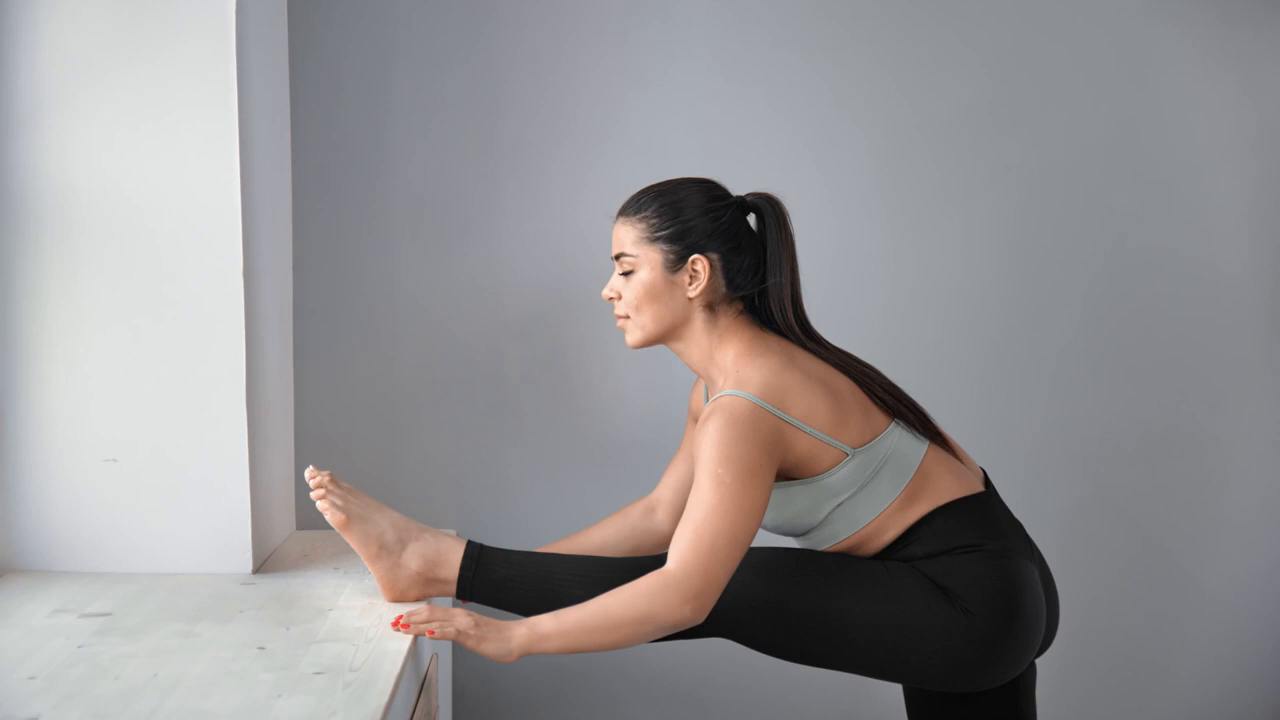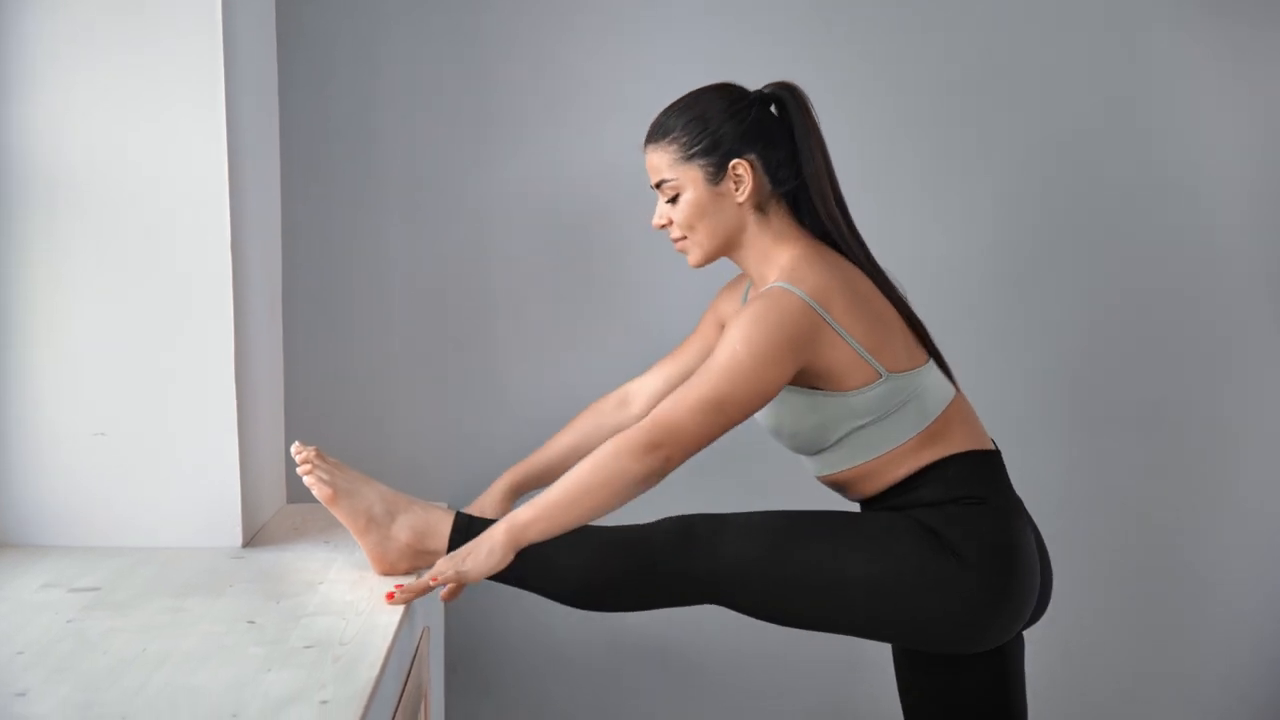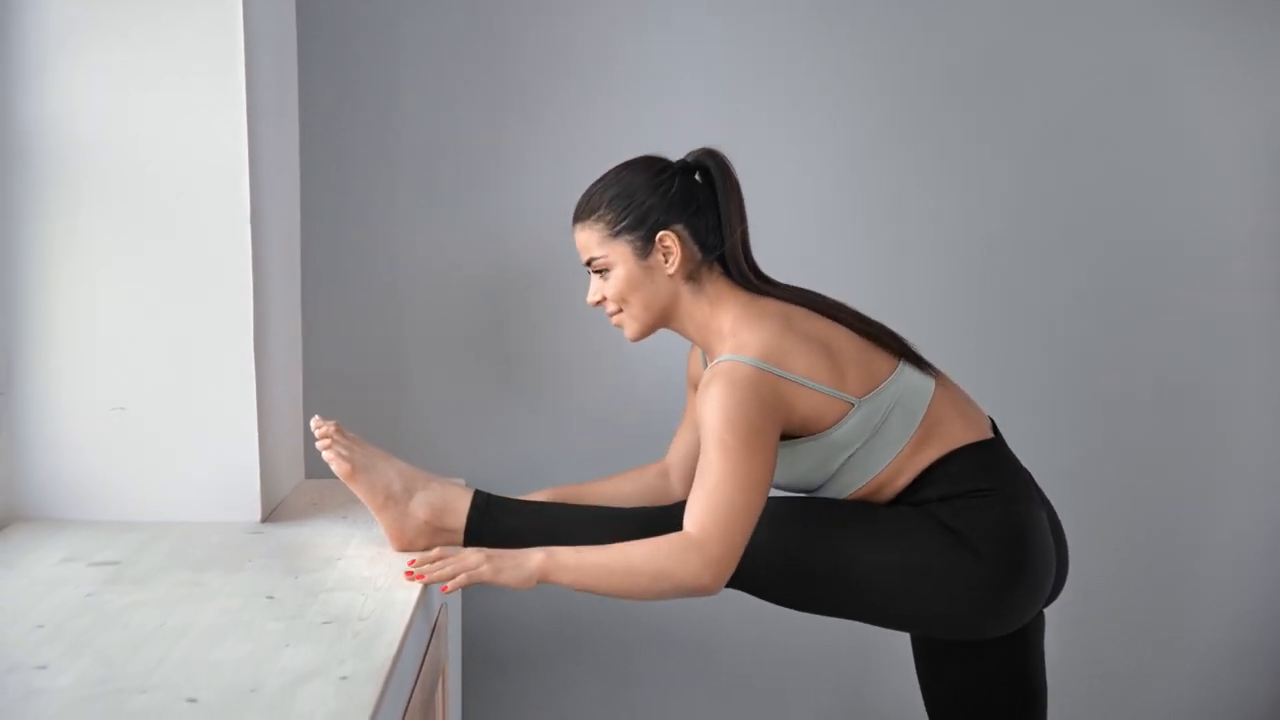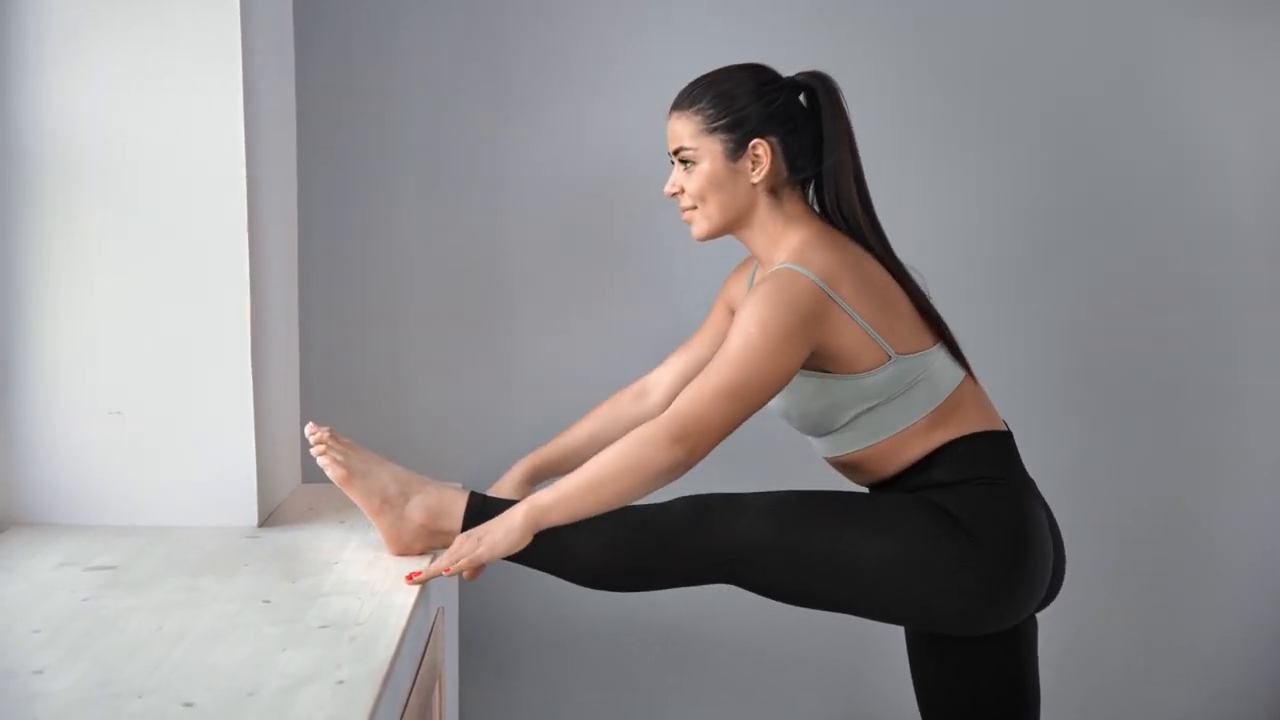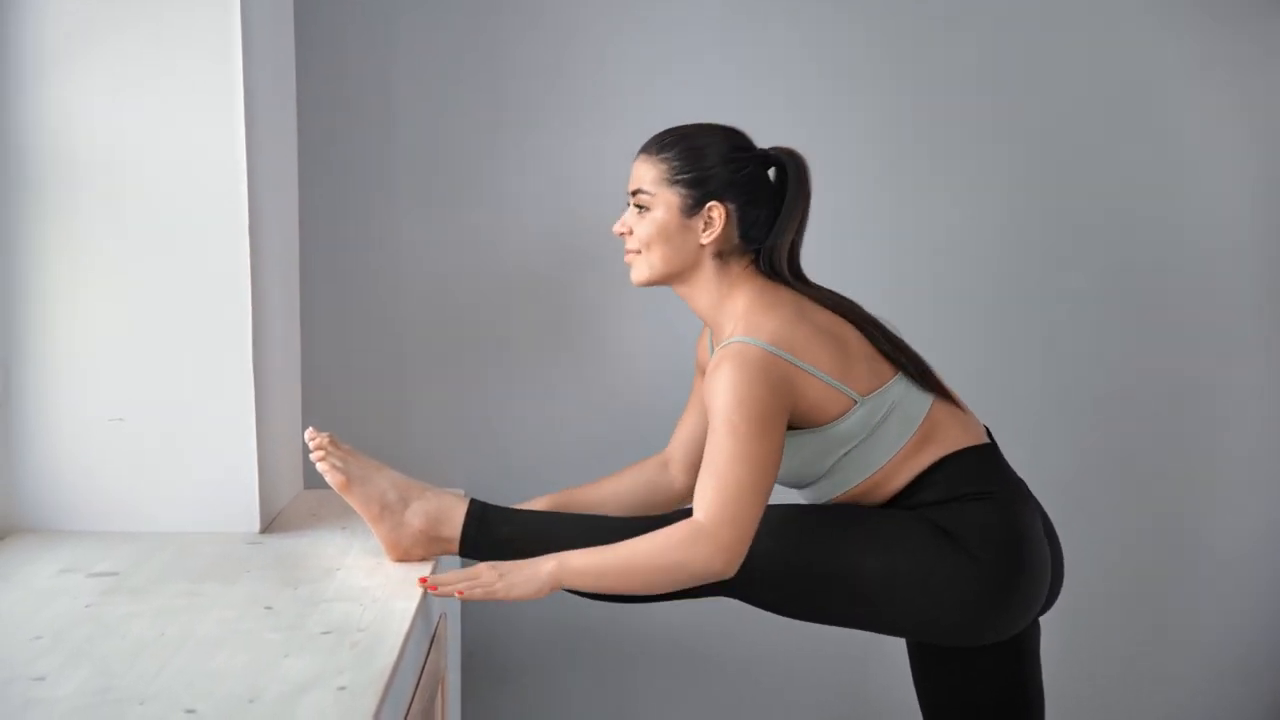
dt=1s
person 1, frame 1
left shoulder: (747, 403)
right shoulder: (734, 370)
left elbow: (683, 597)
right elbow: (661, 516)
left wrist: (516, 636)
right wrist: (522, 567)
left hip: (967, 601)
right hip: (982, 595)
person 1, frame 2
left shoulder: (788, 305)
right shoulder: (757, 290)
left elbow: (652, 449)
right elbow: (635, 404)
left wrist: (504, 538)
right wrist: (506, 486)
left hip: (959, 553)
right hip: (963, 555)
left knee: (700, 556)
left ankle: (425, 536)
person 1, frame 3
left shoulder: (744, 368)
right shoulder: (724, 336)
left elbow: (703, 561)
right elbow: (675, 480)
left wrist: (533, 560)
right wrist: (536, 506)
left hip: (976, 546)
right hip: (988, 543)
left knee: (720, 538)
person 1, frame 4
left shoulder: (797, 284)
right shoulder: (766, 272)
left elbow: (677, 442)
right elbow: (653, 398)
left wrist: (524, 519)
right wrist: (527, 470)
left hip: (973, 534)
right hip: (978, 538)
left knee: (714, 536)
left ankle: (442, 516)
person 1, frame 5
left shoulder: (752, 352)
right shoulder: (732, 323)
left elbow: (712, 548)
right elbow: (677, 474)
left wrist: (546, 568)
right wrist: (539, 511)
left hip: (970, 552)
right hip: (985, 551)
left knee: (712, 548)
left ankle: (447, 524)
